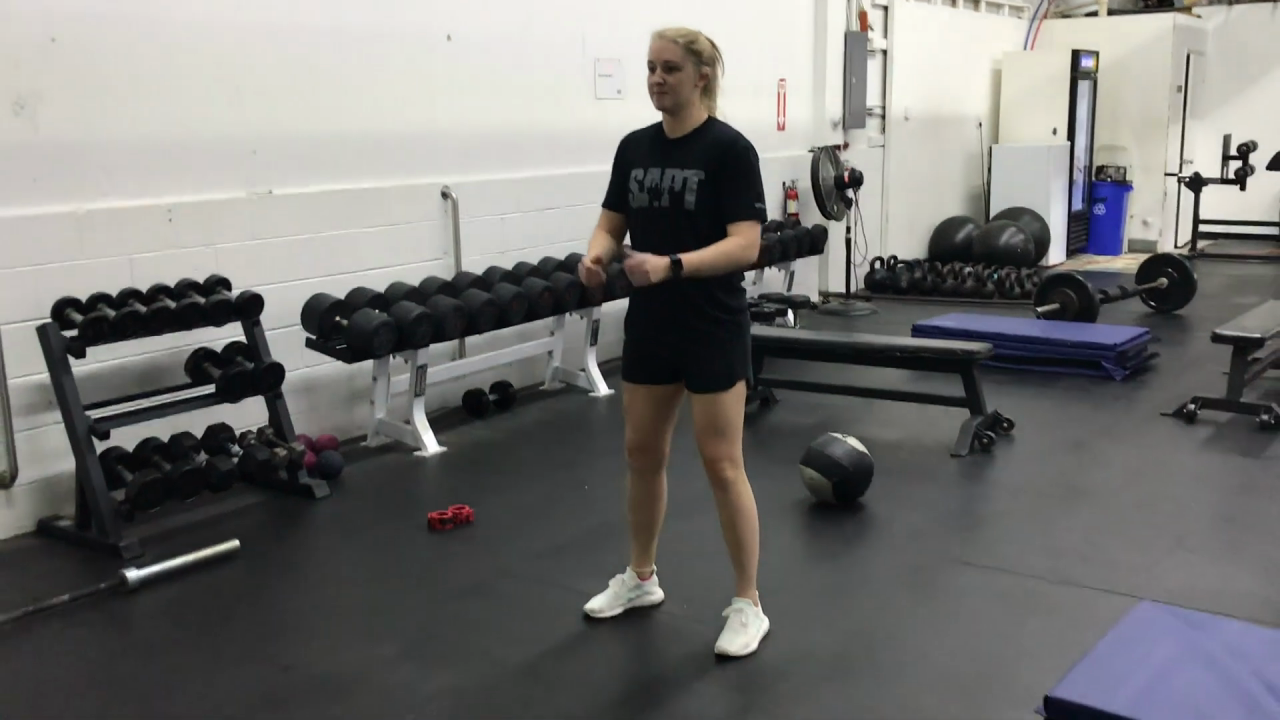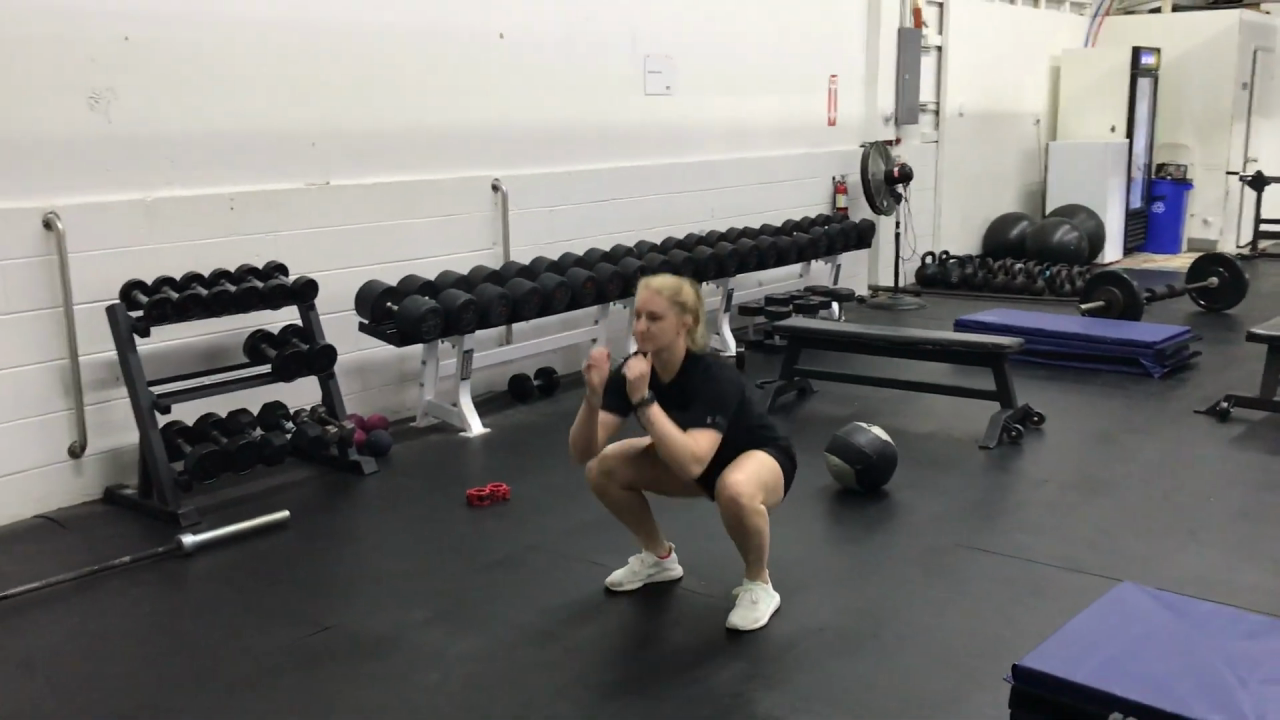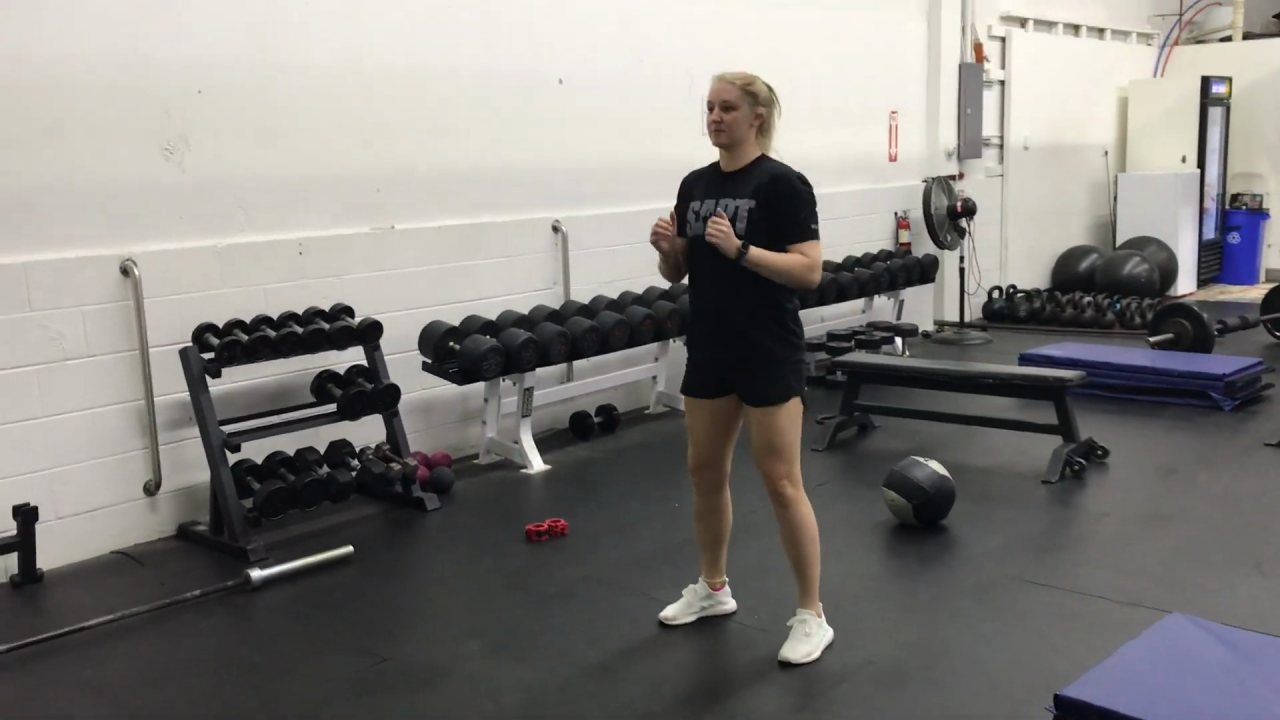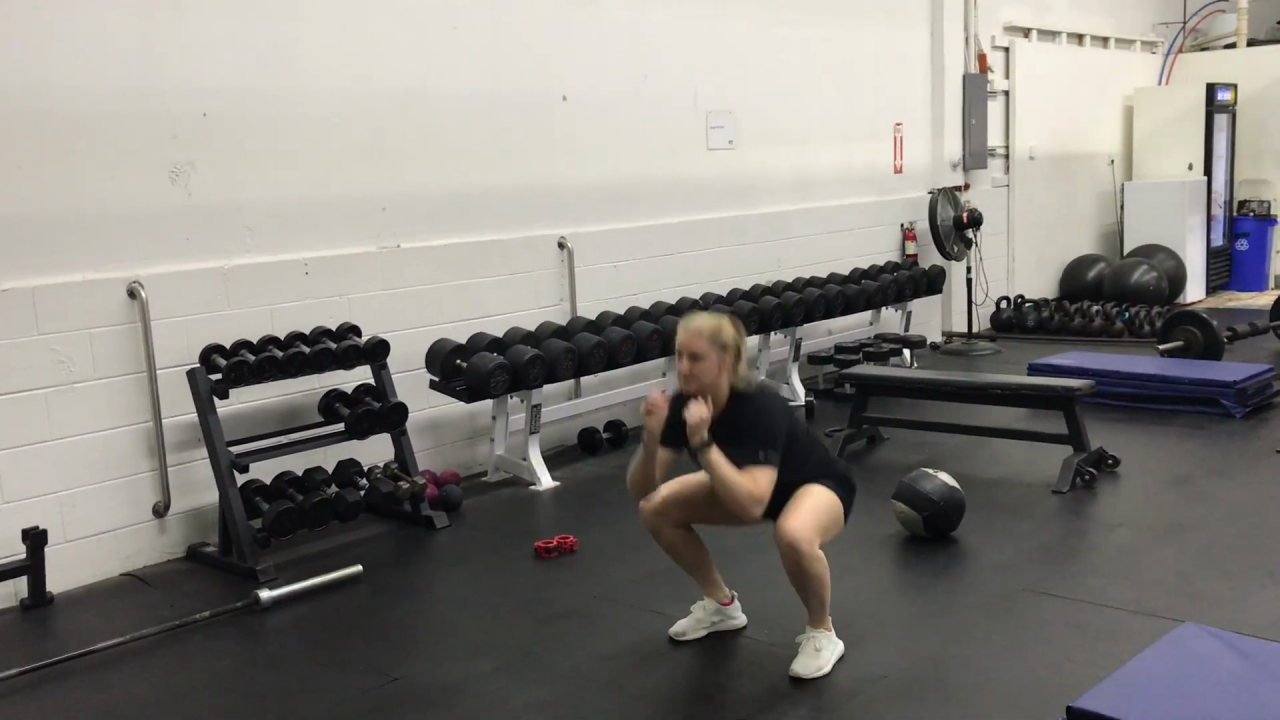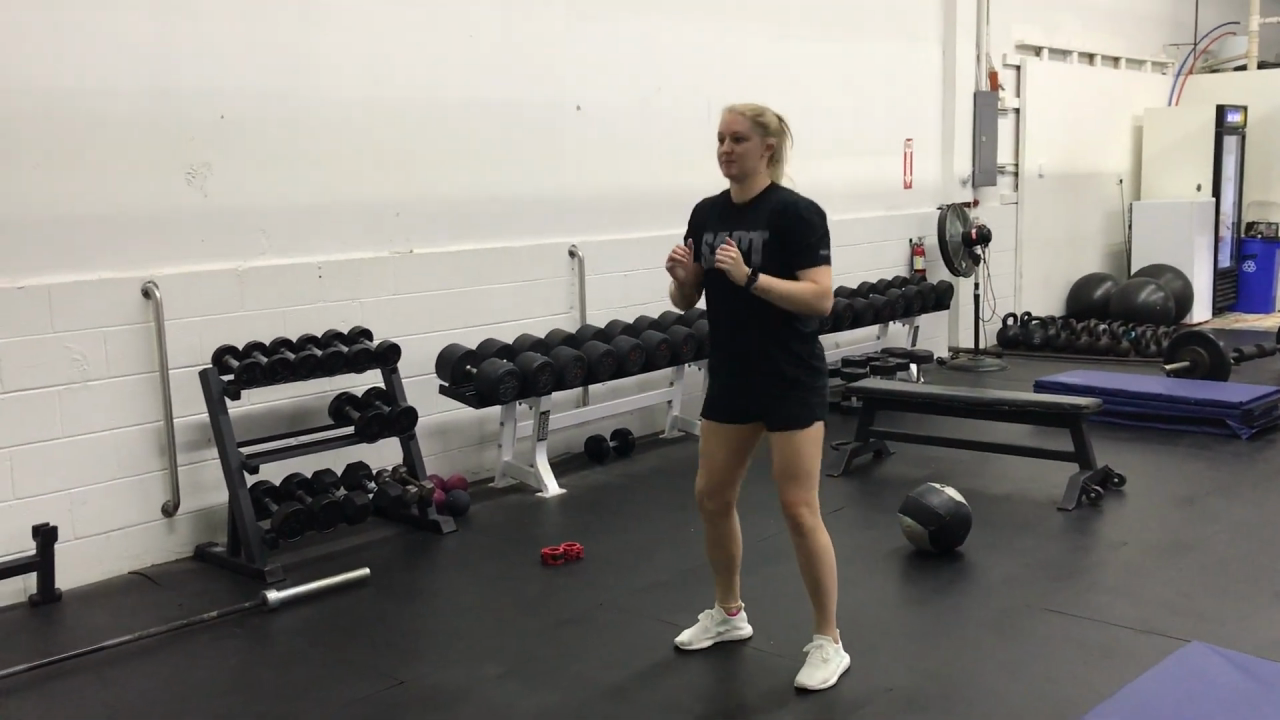
dt=1s
person 1, frame 1
left shoulder: (728, 148)
right shoulder: (633, 147)
left elbow: (746, 245)
right elbow: (610, 226)
left wrist: (671, 265)
right wrist: (595, 255)
left hip: (713, 329)
right hip: (648, 326)
left knee: (720, 463)
right knee: (642, 455)
left ankle: (748, 604)
right ankle: (640, 577)
person 1, frame 2
left shoulder: (715, 377)
right shoulder: (632, 372)
left elbow: (691, 464)
right elbow: (582, 454)
left wrist: (643, 400)
right wrist: (592, 397)
left hip: (762, 455)
left knee: (734, 490)
right knee: (603, 470)
left ankle: (758, 584)
right ankle: (659, 556)
person 1, frame 3
left shoulder: (782, 183)
right shoulder: (695, 184)
left elbow: (808, 271)
right elbow: (676, 271)
left wrist: (740, 248)
right wrist: (666, 247)
left hip: (768, 353)
right hip: (708, 351)
left knee: (780, 483)
right knee: (705, 474)
left ankle: (812, 616)
right ankle: (712, 589)
person 1, frame 4
left shoulder: (760, 409)
right shoulder: (683, 407)
left elbow: (752, 506)
right elbow: (639, 490)
left wrist: (703, 443)
right wrist: (651, 440)
left hip: (821, 484)
left knee: (794, 536)
right knee: (657, 510)
left ankle: (821, 631)
right ankle: (721, 603)
person 1, frame 5
left shoulder: (795, 212)
right shoulder: (706, 213)
left elbow: (820, 299)
right elbow: (685, 301)
left wrist: (748, 275)
right wrist: (681, 275)
left hip: (790, 381)
right hip: (729, 380)
left knee: (798, 510)
right knee: (712, 499)
left ankle: (829, 642)
right ankle: (728, 614)
